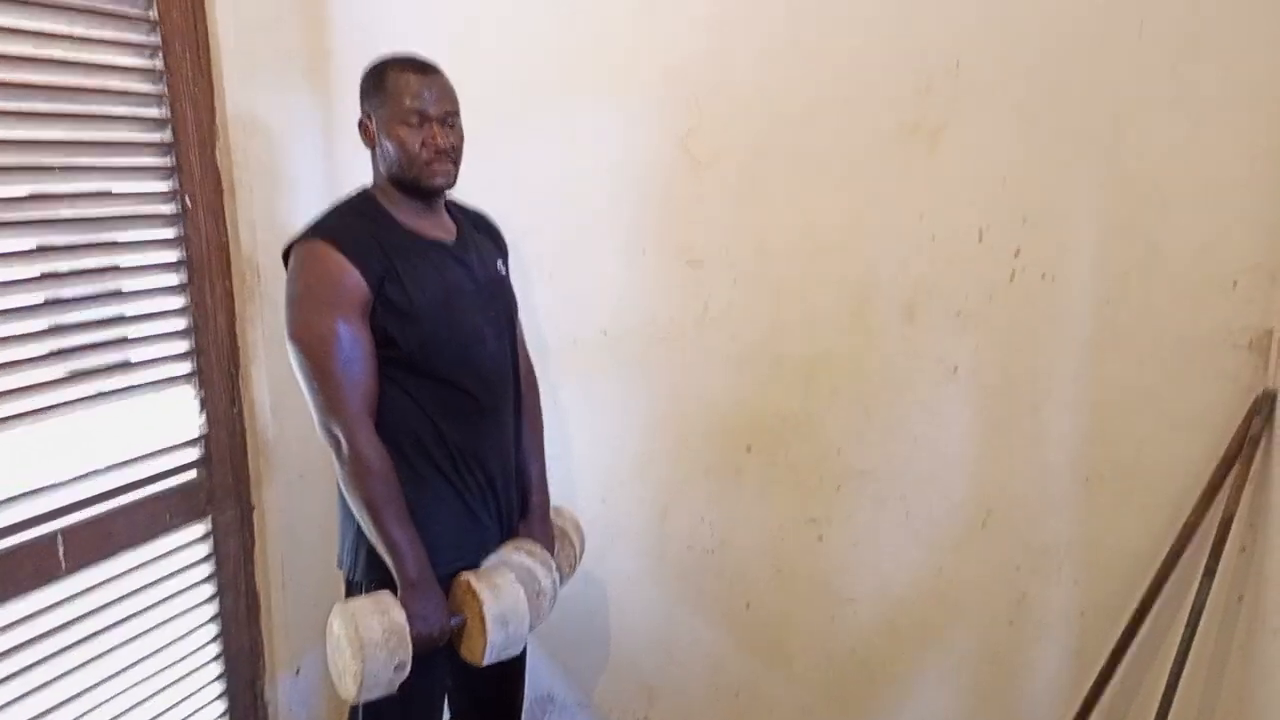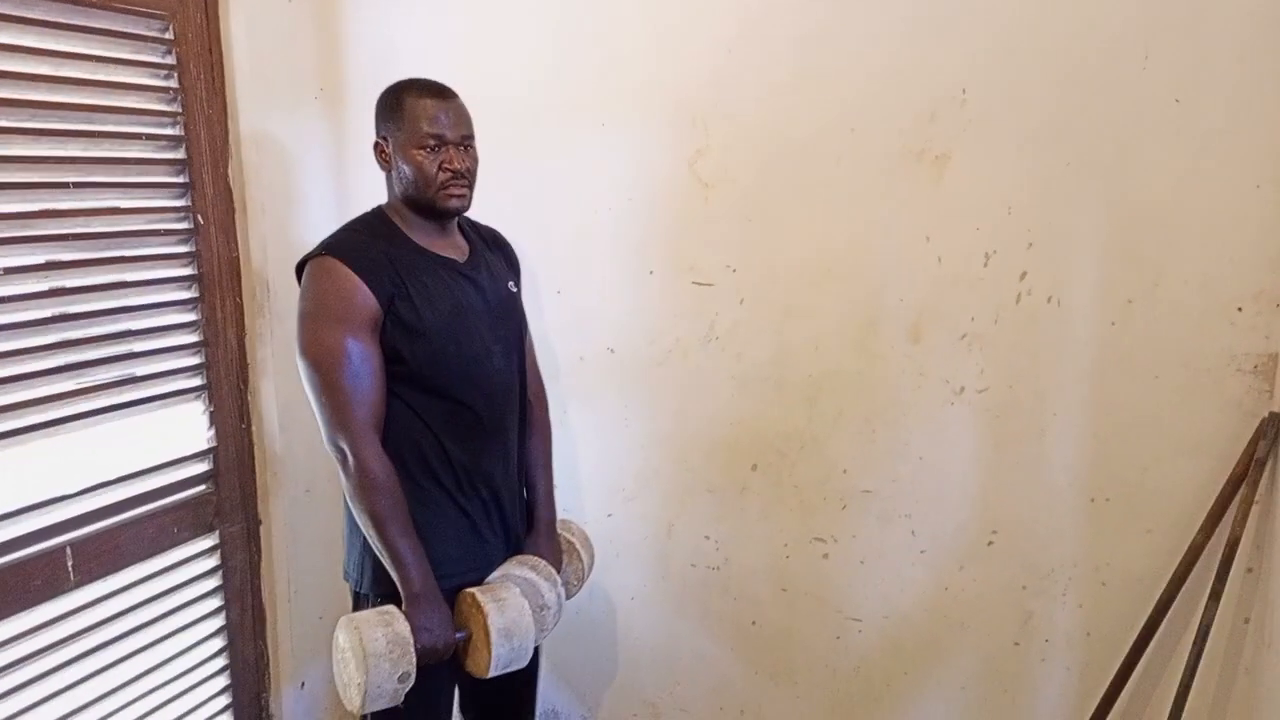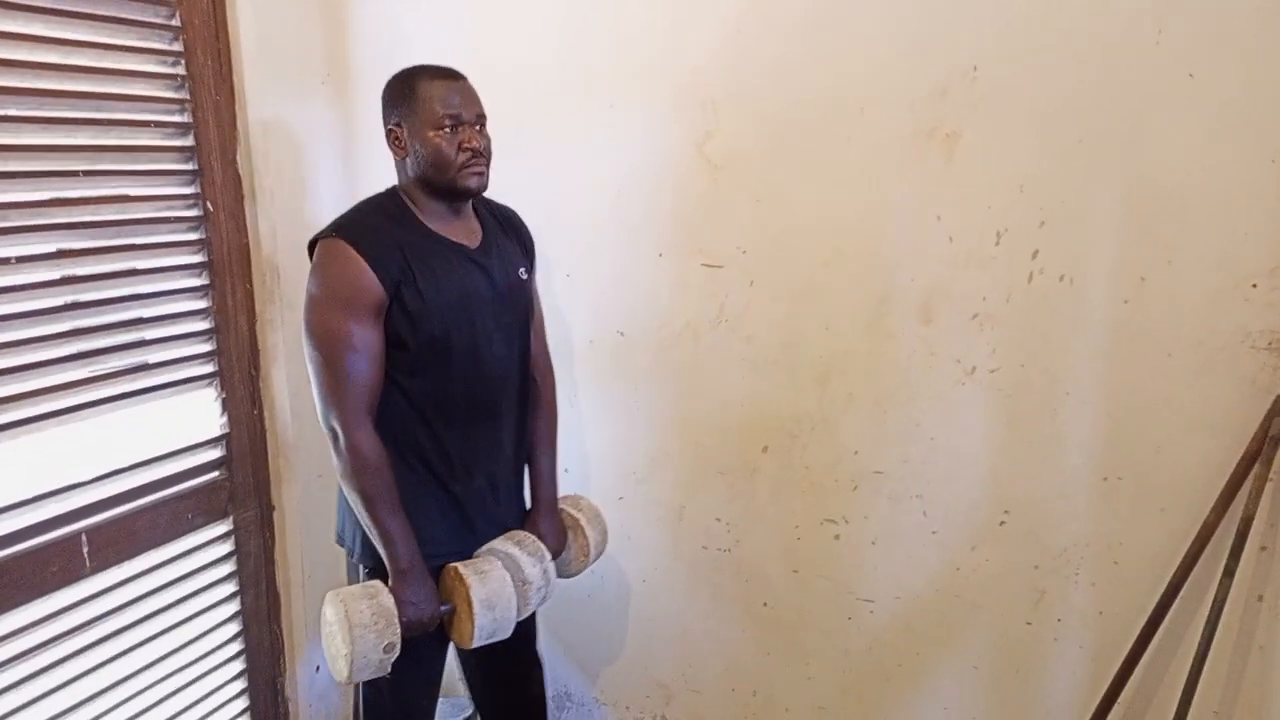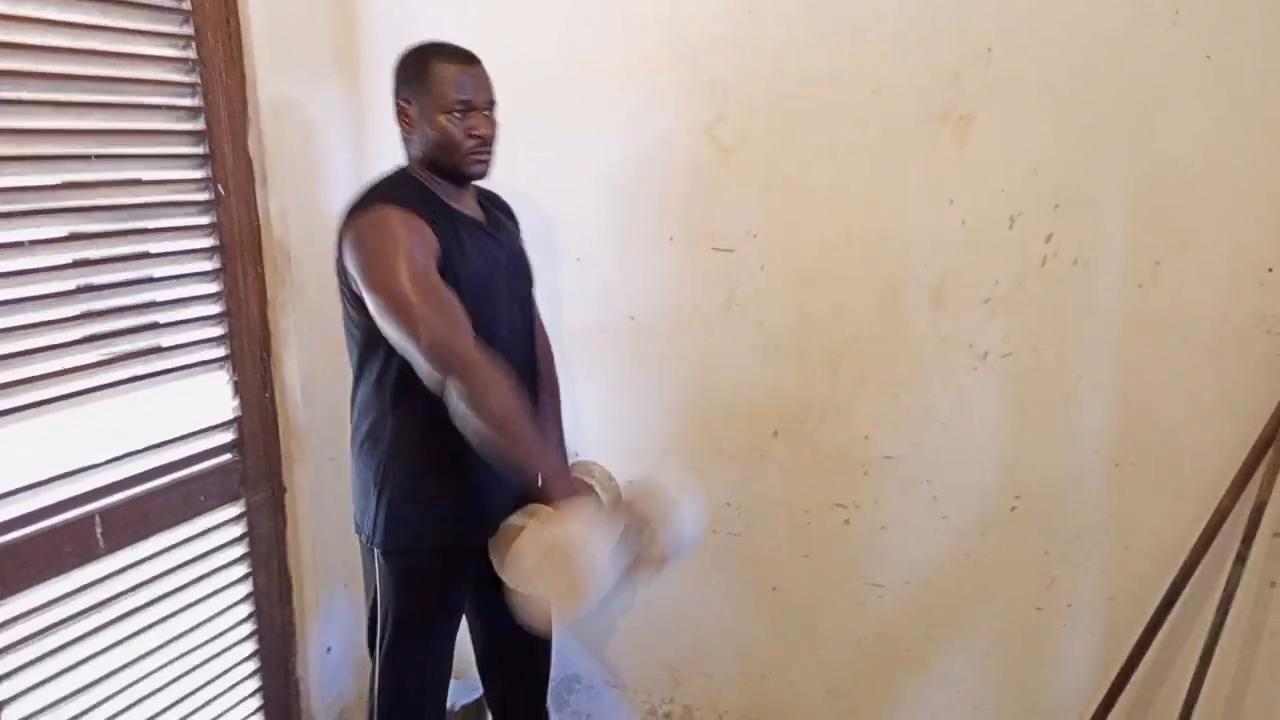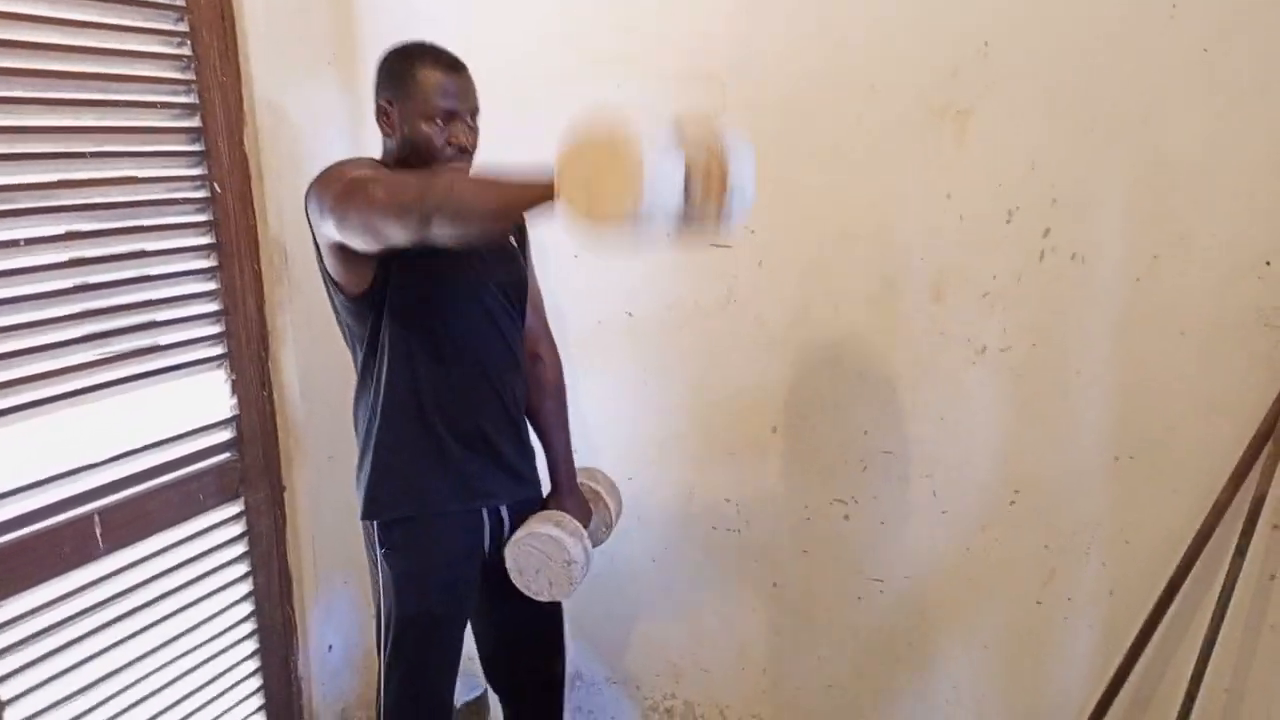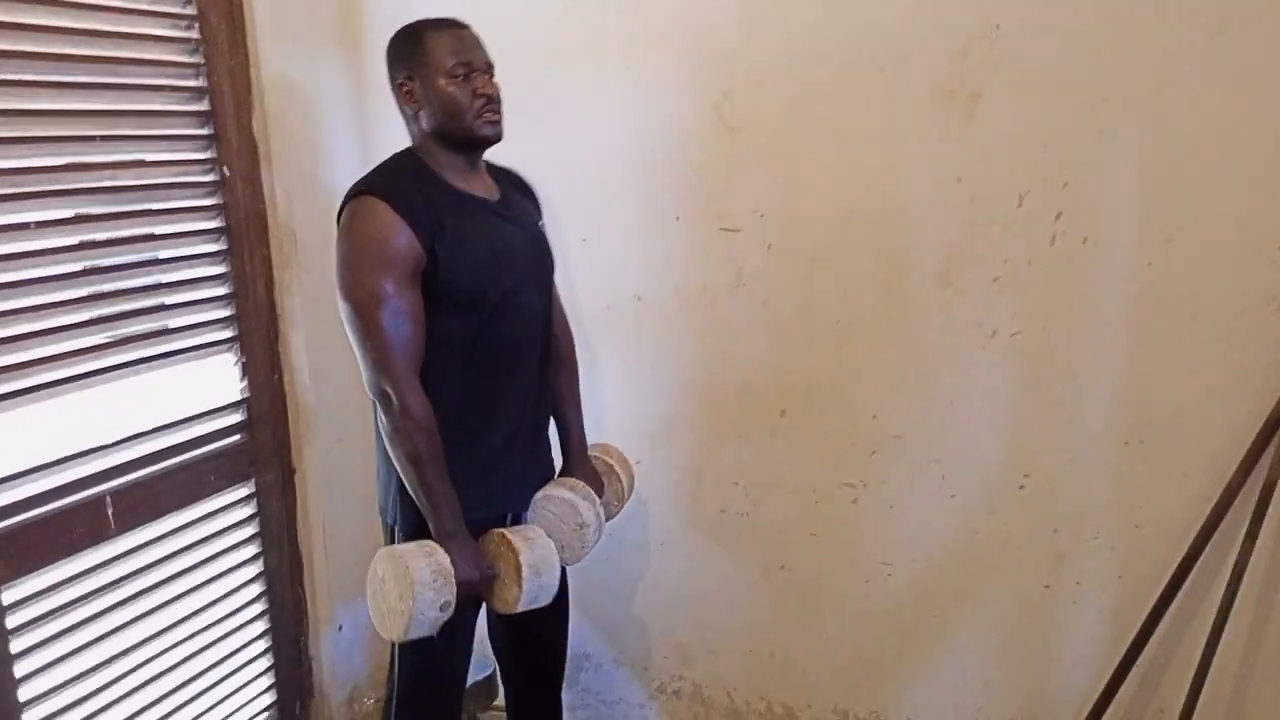
dt=0.7s
person 1, frame 1
left shoulder: (482, 234)
right shoulder: (334, 256)
right elbow: (351, 433)
left wrist: (537, 509)
right wrist: (413, 576)
left hip: (499, 535)
right hip: (407, 553)
person 1, frame 2
left shoulder: (496, 252)
right shoulder: (345, 273)
right elbow: (357, 448)
left wrist: (545, 525)
right wrist: (417, 590)
left hip: (505, 546)
right hip: (413, 561)
person 1, frame 3
left shoulder: (510, 232)
right shoulder: (356, 255)
right elbow: (350, 428)
left wrist: (544, 505)
right wrist: (405, 567)
left hip: (499, 519)
right hip: (405, 529)
person 1, frame 4
left shoulder: (495, 212)
right shoulder: (387, 224)
left elbow: (532, 345)
right elbow: (460, 369)
left wrist: (556, 478)
right wrist: (565, 496)
left hip: (503, 490)
right hip: (418, 505)
person 1, frame 5
left shoulder: (497, 213)
right shoulder: (346, 196)
left elbow: (536, 351)
right elbow: (434, 210)
left wrist: (565, 483)
left hip: (511, 489)
right hip: (418, 501)
person 1, frame 6
left shoulder: (516, 192)
right shoulder: (383, 213)
right elbow: (397, 392)
left wrist: (576, 454)
right wrist: (451, 535)
left hip: (526, 479)
right hip: (438, 496)
left knee: (538, 651)
